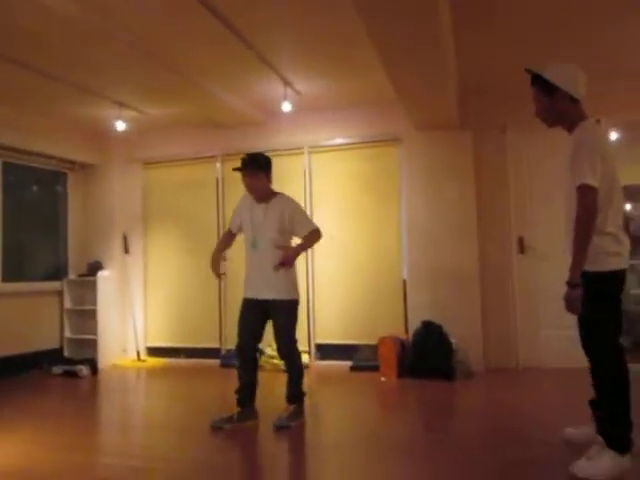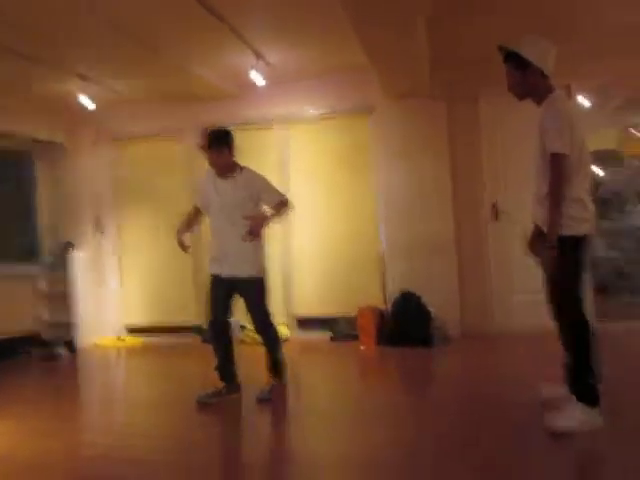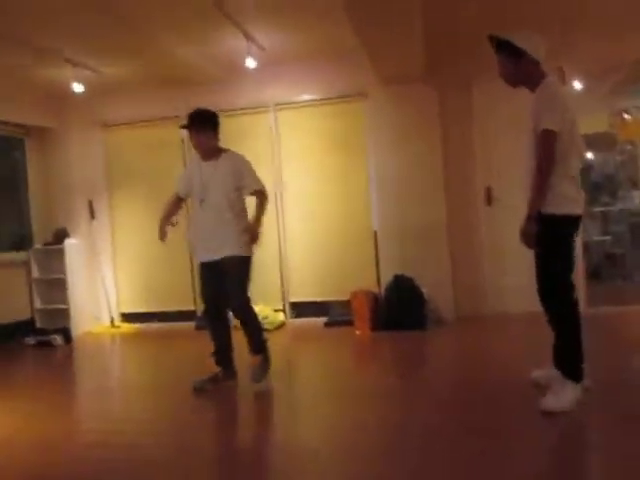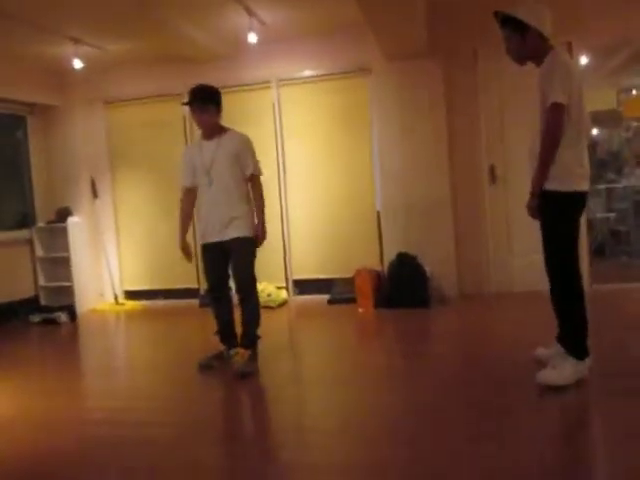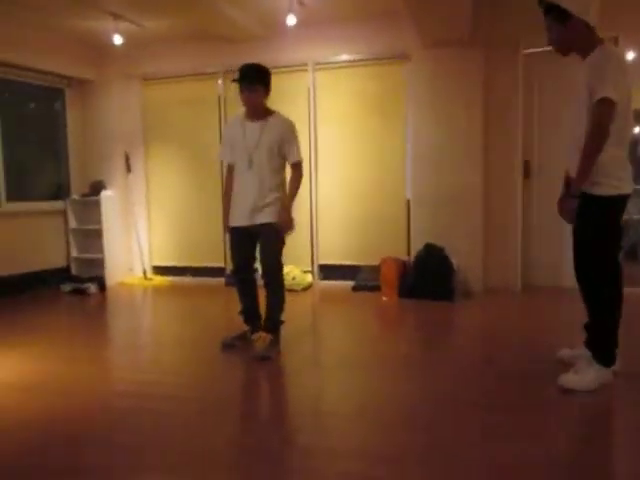
dt=0.3s
person 1, frame 1
left shoulder: (585, 139)
right shoulder: (586, 136)
left elbow: (588, 211)
left wrist: (576, 278)
left hip: (601, 266)
right hip: (598, 264)
left knee: (604, 353)
right knee: (597, 350)
right ankle: (604, 425)
person 1, frame 2
left shoulder: (554, 109)
right shoulder: (552, 108)
left elbow: (559, 179)
left wrist: (551, 239)
right wrist: (540, 229)
left hip: (566, 229)
right hip: (561, 228)
left knee: (568, 311)
right knee: (564, 309)
left ankle: (587, 404)
right ankle: (576, 386)
person 1, frame 3
left shoulder: (548, 93)
right shoulder: (545, 95)
left elbow: (547, 159)
left wrist: (531, 216)
right wrist: (535, 213)
left hip: (557, 210)
right hip: (556, 209)
left knee: (556, 291)
right knee: (553, 290)
left ankle: (573, 377)
right ankle: (564, 366)
person 1, frame 4
left shoulder: (556, 66)
right shoulder: (551, 68)
left elbow: (553, 131)
left wrist: (536, 188)
right wrist: (541, 187)
left hip: (562, 186)
right hip: (561, 185)
left knee: (562, 270)
right knee: (559, 268)
left ankle: (576, 355)
right ankle: (568, 344)
person 1, frame 5
left shoulder: (607, 60)
right shoulder: (592, 65)
left elbow: (601, 129)
left wrist: (575, 189)
right wrist: (571, 187)
left hip: (603, 190)
right hip: (590, 188)
left knee: (602, 273)
right knee: (588, 270)
left ankle: (603, 361)
right ankle: (594, 346)
person 2, frame 1
left shoulder: (286, 205)
right shoulder: (244, 204)
left elbow: (315, 233)
right elbow: (231, 232)
left wrist: (295, 250)
right wrist: (216, 254)
left hip: (282, 291)
right hip: (253, 292)
left knee: (287, 349)
right knee: (245, 348)
left ankle: (295, 405)
right ankle: (246, 408)
person 2, frame 2
left shoulder: (251, 179)
right shoulder: (207, 181)
left elbow: (282, 202)
right elbow: (198, 209)
left wrist: (263, 219)
right wrist: (182, 229)
left hip: (249, 266)
right hip: (220, 267)
left knee: (261, 322)
right knee: (217, 325)
left ankle: (277, 375)
right ankle: (229, 382)
person 2, frame 3
left shoulder: (236, 162)
right shoulder: (192, 168)
left elbow: (260, 195)
right elbow: (180, 197)
left wrist: (255, 222)
right wrist: (164, 218)
left hip: (235, 248)
right hip: (206, 251)
left knee: (237, 303)
right knee: (213, 310)
left ankle: (259, 352)
right ankle: (226, 368)
person 2, frame 4
left shoulder: (239, 141)
right shoulder: (192, 151)
left elbow: (255, 183)
right elbow: (189, 193)
left wrist: (261, 222)
right wrist: (183, 233)
left hip: (240, 229)
right hip: (209, 233)
left knee: (245, 286)
right knee: (216, 290)
left ankle: (247, 349)
right ankle: (229, 345)
person 2, frame 5
left shoulder: (283, 126)
right shoulder: (232, 127)
left elbow: (296, 169)
right elbow: (230, 170)
left wrist: (287, 206)
right wrist: (227, 210)
left hip: (271, 213)
right hip: (240, 215)
left knee: (271, 272)
right knee: (241, 271)
left ankle: (271, 332)
right ankle: (253, 326)
